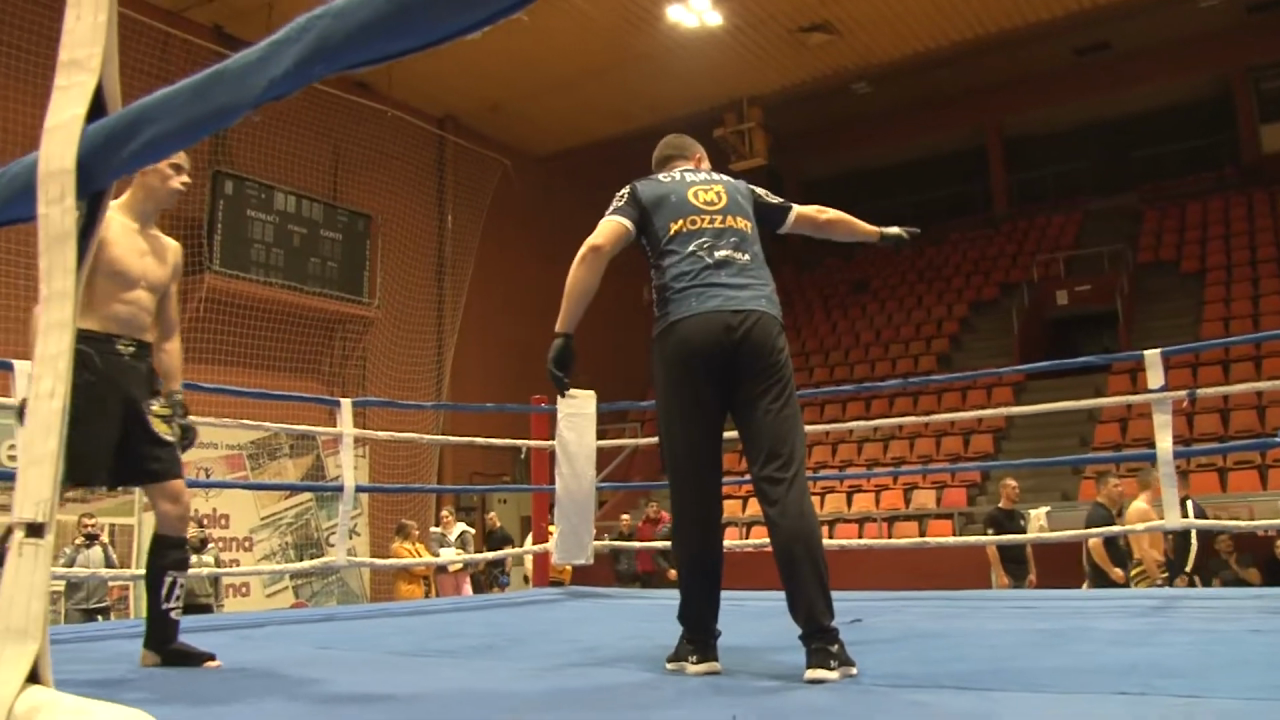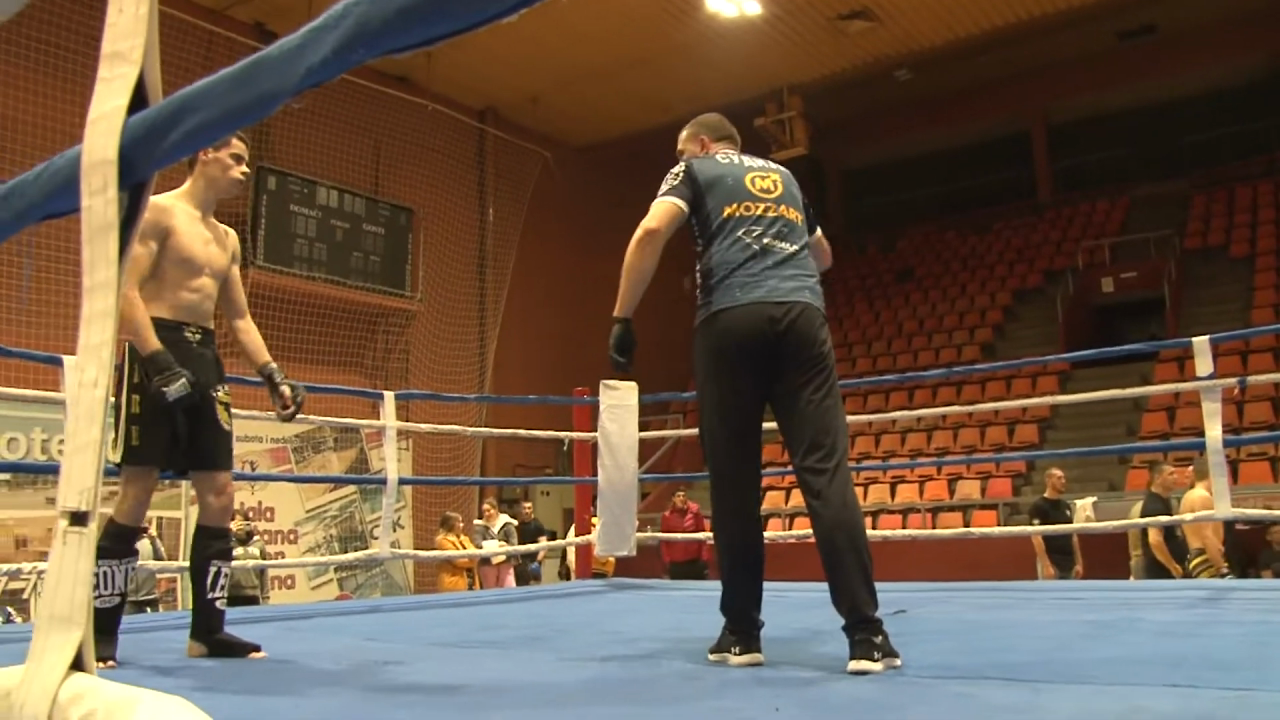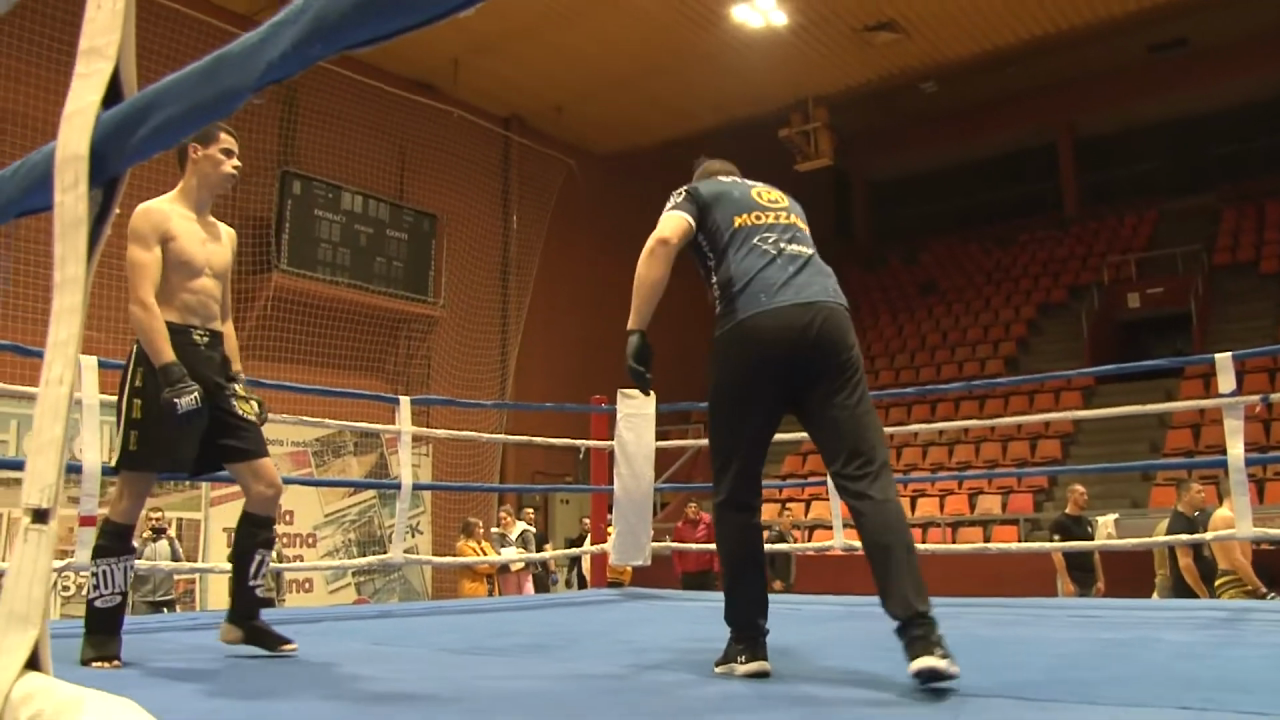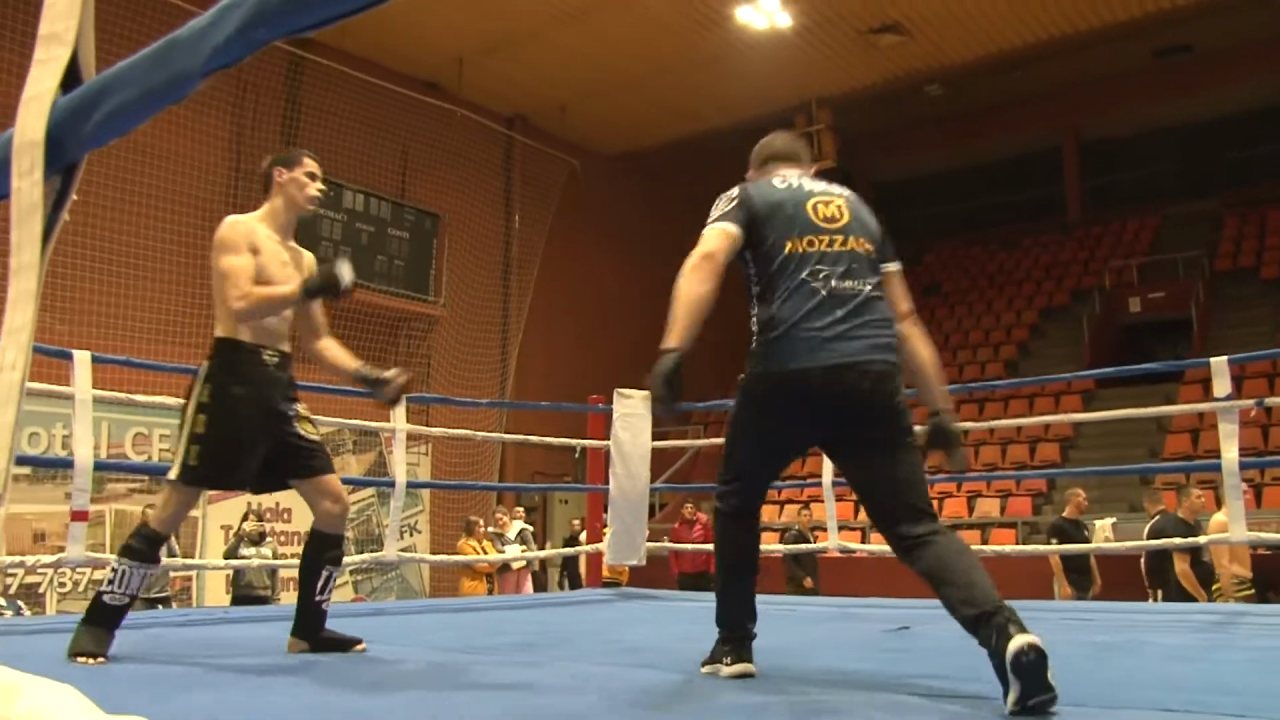
dt=0.4s
person 1, frame 1
left shoulder: (642, 192)
right shoulder: (740, 191)
left elbow: (595, 248)
right elbow: (818, 218)
left wrist: (563, 334)
right wrist: (879, 233)
left hip: (687, 331)
right hip: (758, 325)
left knee: (694, 490)
right knee: (783, 483)
left ankle: (698, 642)
right ankle: (822, 643)
person 1, frame 2
left shoulder: (693, 171)
right shoulder: (785, 178)
left elbow: (650, 233)
right elbow: (824, 256)
left wrist: (622, 320)
left hip: (729, 321)
right hip: (800, 316)
left knee: (734, 481)
right knee: (826, 473)
left ankle: (741, 633)
right ankle: (865, 635)
person 1, frame 3
left shoulder: (696, 192)
right shoulder: (787, 200)
left elbow: (662, 242)
left wrist: (637, 333)
left hip: (753, 330)
right hip: (825, 318)
left knee: (736, 492)
right knee: (867, 478)
left ankle: (747, 642)
right ankle: (918, 634)
person 1, frame 4
left shoulder: (746, 197)
right shoulder: (858, 206)
left elbow: (706, 259)
right elbow: (905, 319)
left wrist: (672, 352)
right wrist: (943, 415)
left hip: (787, 374)
right hip: (872, 373)
left knee: (737, 502)
right knee: (915, 526)
left ankle: (733, 644)
right ankle: (1004, 633)
person 2, frame 1
left shoulder: (170, 251)
right shoulder: (93, 225)
left wrist: (177, 404)
left hip: (139, 378)
right hip: (88, 364)
left knee: (175, 504)
left ankle: (161, 640)
person 2, frame 2
left shoulder: (227, 238)
right shoulder: (158, 212)
left elbow: (239, 317)
right elbow: (126, 293)
left wrist: (274, 377)
right wrist: (159, 360)
left hip: (204, 360)
right hip: (156, 355)
left knee: (219, 497)
right knee: (137, 491)
left ankle: (207, 630)
right ankle: (101, 630)
person 2, frame 3
left shoulder: (225, 236)
right shoulder: (153, 217)
right elbow: (141, 303)
left wrist: (238, 380)
right wrist: (172, 373)
left hip: (213, 365)
right hip: (161, 362)
left knee: (266, 486)
right knee: (132, 495)
left ankle: (244, 617)
right ankle: (101, 631)
person 2, frame 4
left shoulder: (302, 259)
right shoulder: (238, 231)
left elbow: (318, 341)
right elbow: (238, 307)
left wrist: (369, 377)
right wrist: (312, 288)
left hip: (279, 385)
right hip: (231, 377)
left knee: (334, 503)
right knee: (173, 507)
left ankle: (309, 628)
right ankle: (97, 623)
